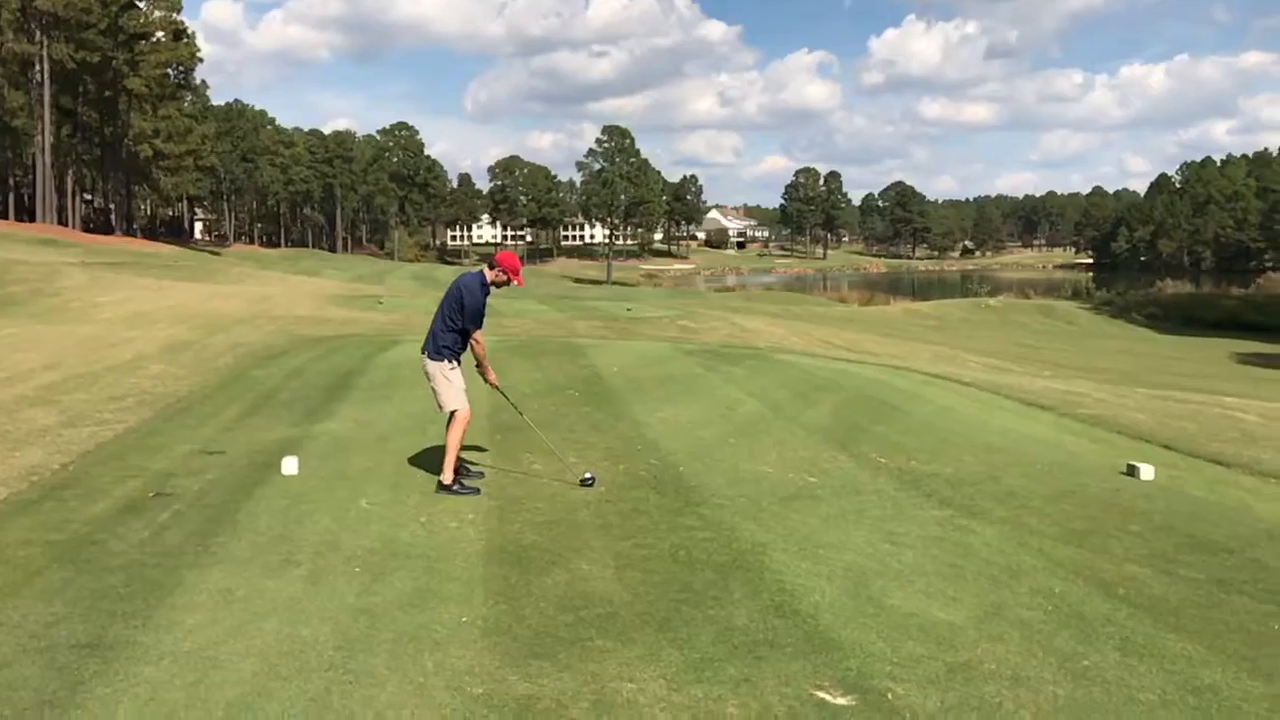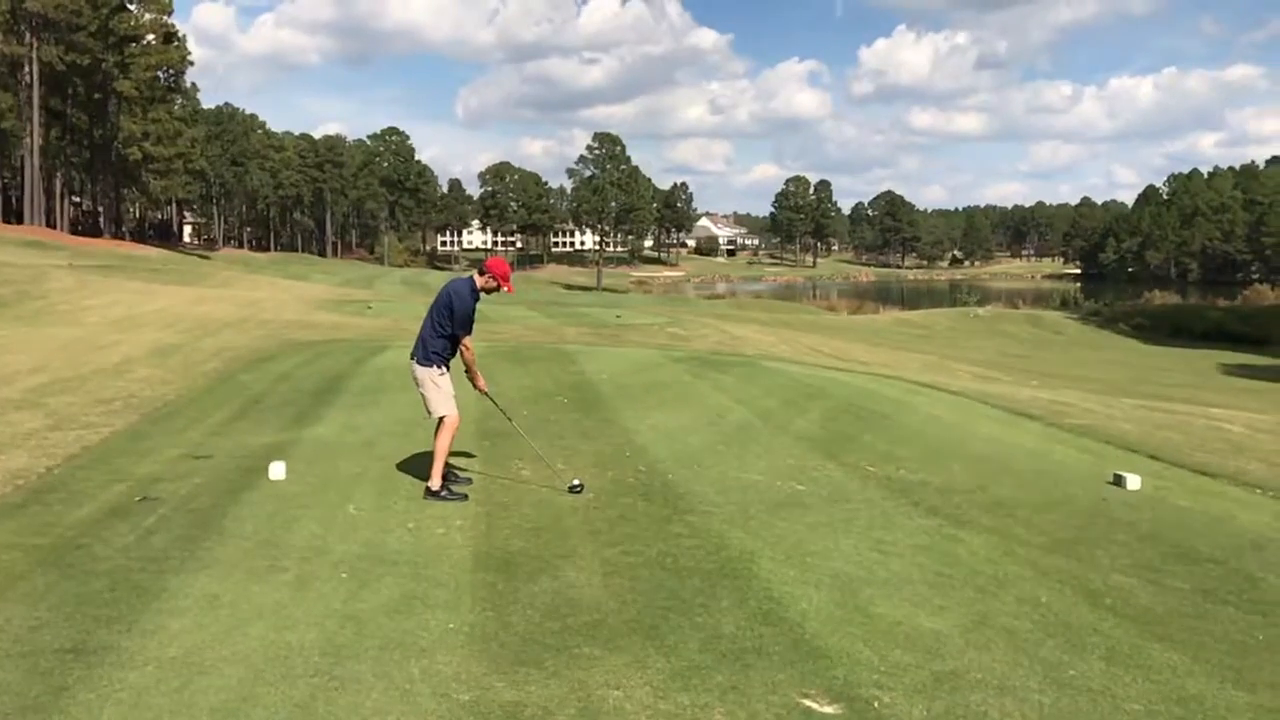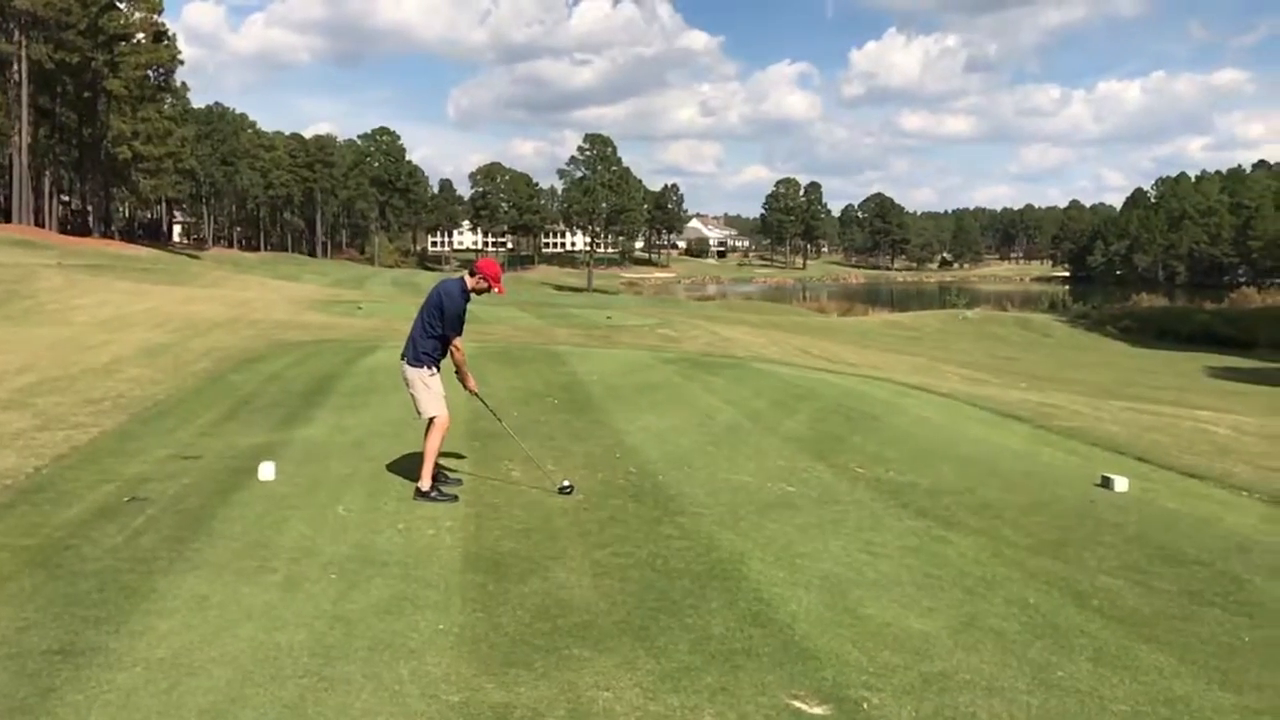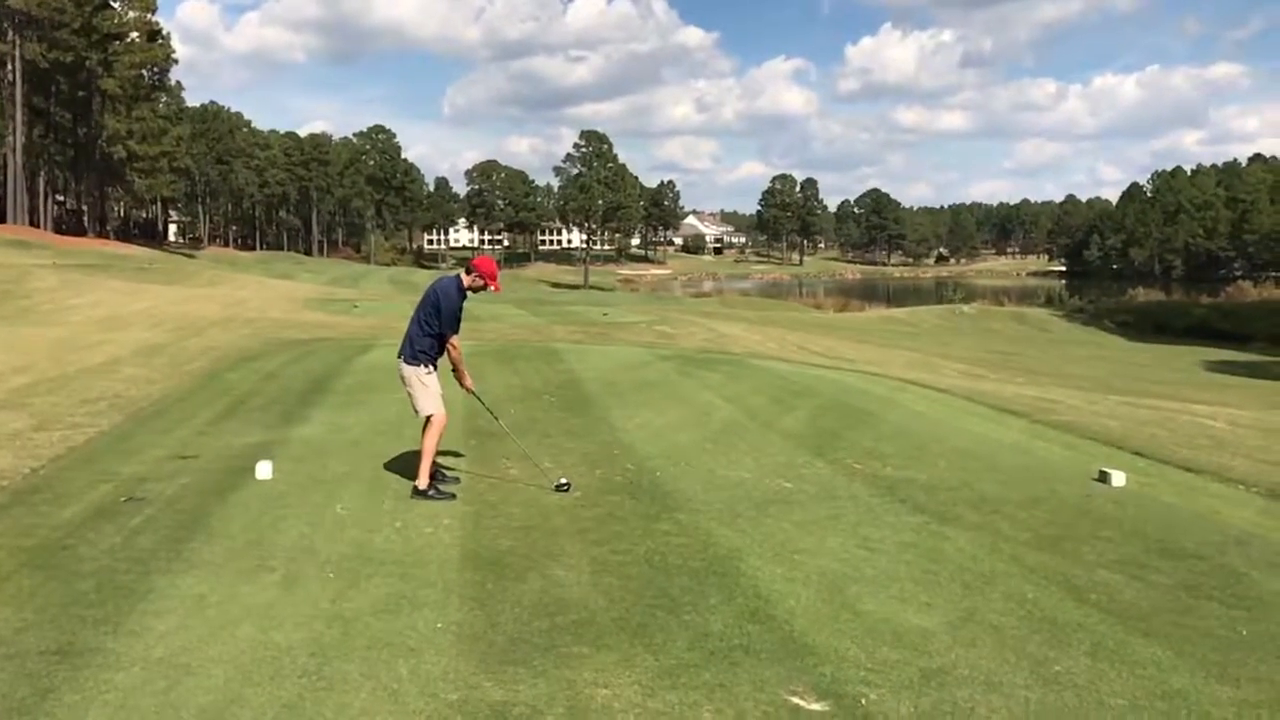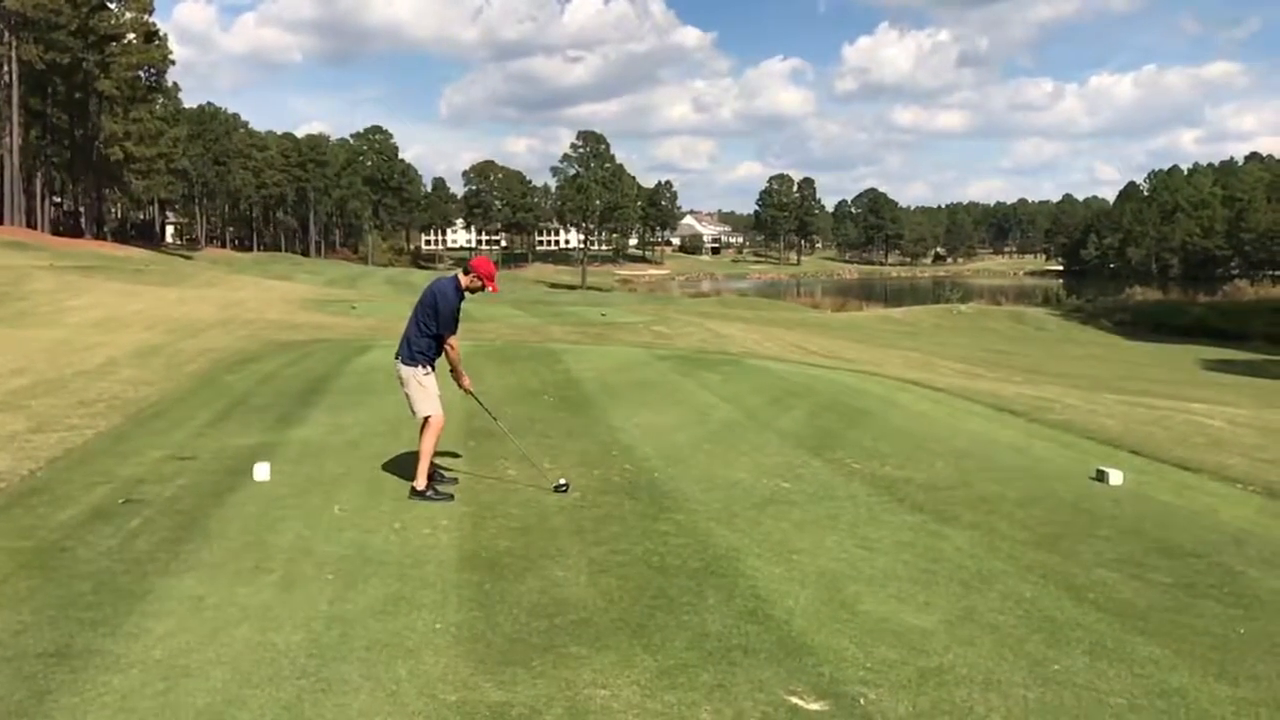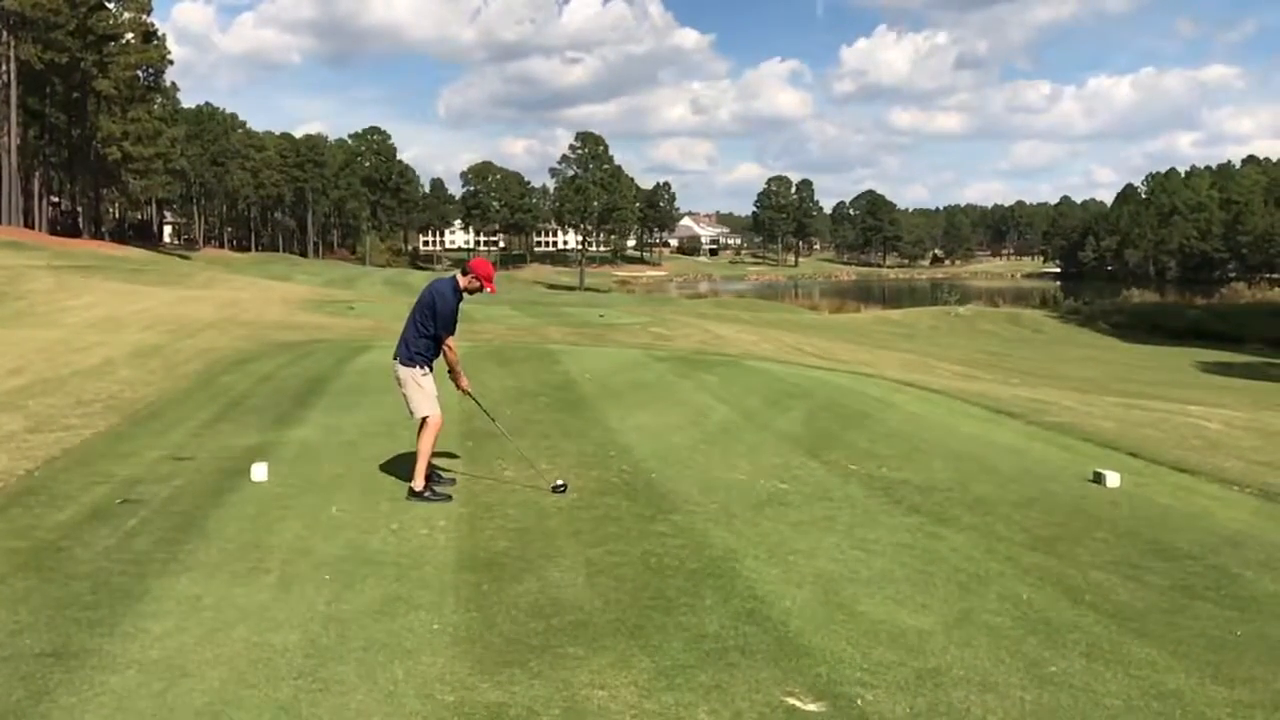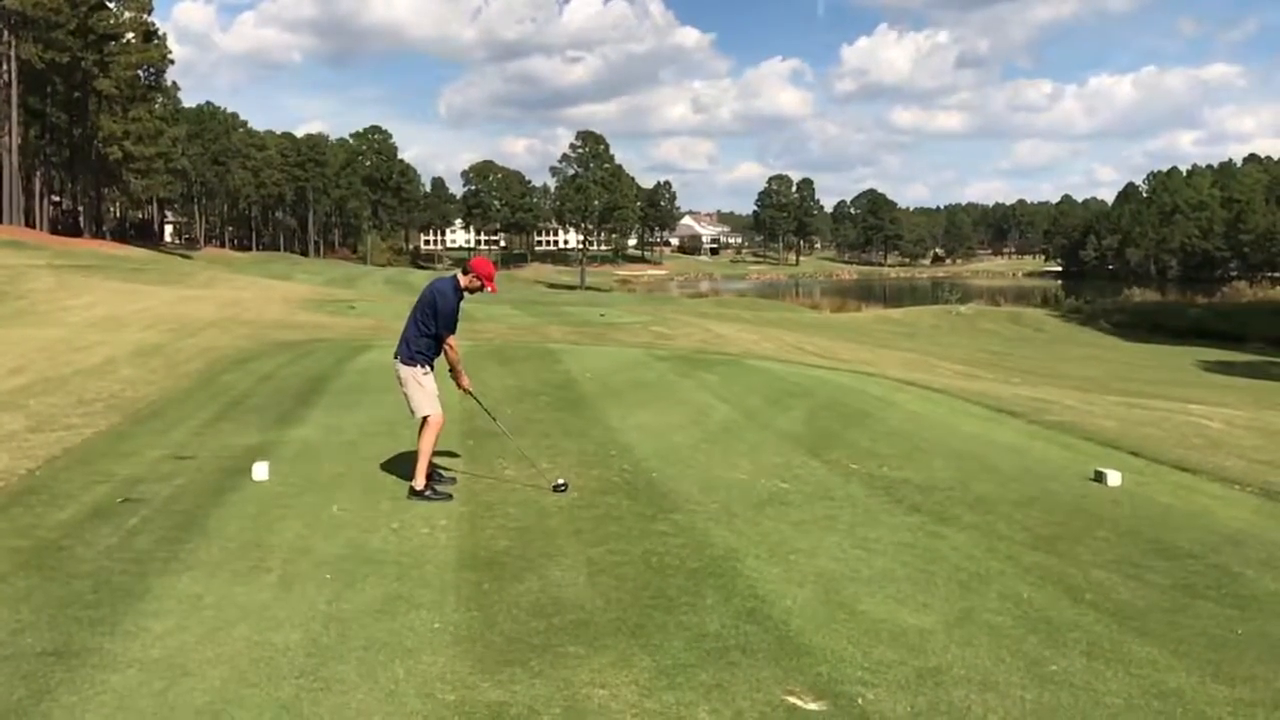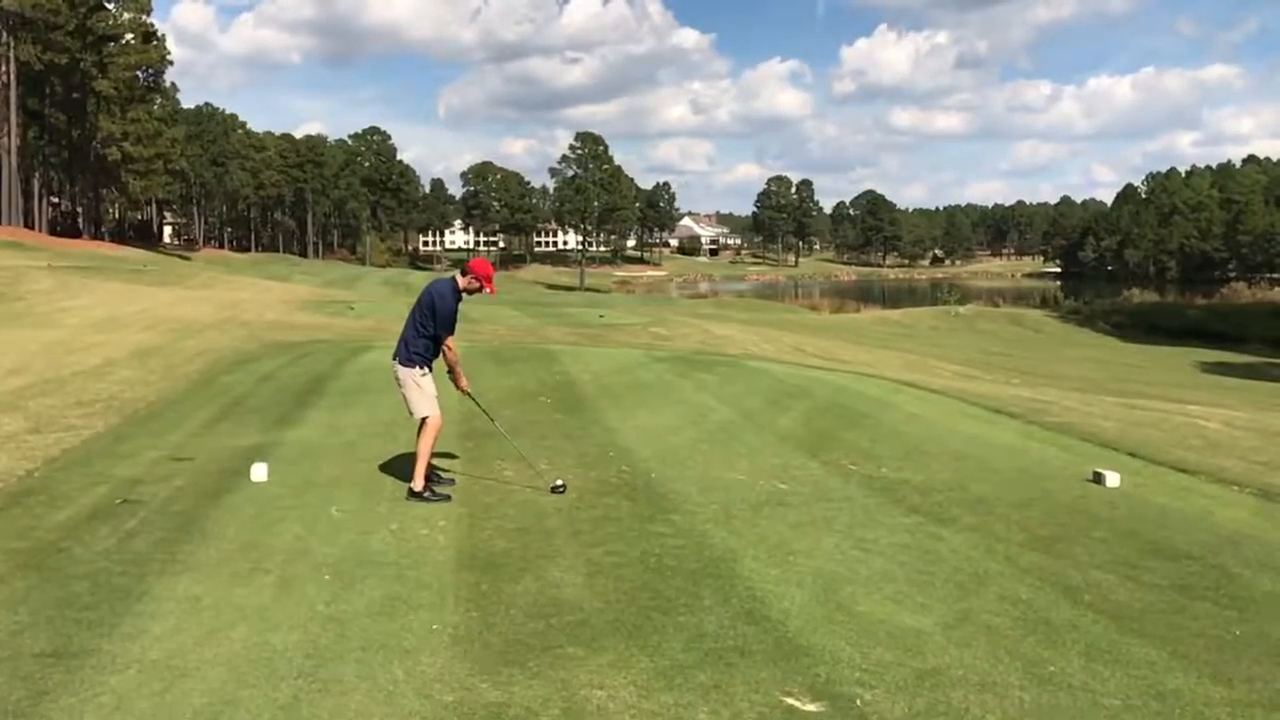
dt=0.2s
person 1, frame 1
left shoulder: (472, 280)
right shoulder: (474, 290)
right elbow: (475, 339)
left wrist: (482, 365)
right wrist: (486, 370)
left hip: (444, 354)
right hip: (441, 357)
left knee: (457, 412)
right knee: (462, 414)
left ankle: (453, 465)
right ankle: (447, 479)
person 1, frame 2
left shoulder: (462, 286)
right shoulder: (464, 296)
right elbow: (464, 345)
left wrist: (471, 371)
right wrist: (475, 376)
left hip: (433, 360)
right hip: (430, 363)
left knee: (446, 417)
right knee: (451, 419)
left ankle: (441, 470)
right ankle: (435, 485)
person 1, frame 3
left shoulder: (452, 287)
right shoulder: (454, 296)
right elbow: (454, 345)
left wrist: (462, 372)
right wrist: (466, 377)
left hip: (423, 360)
right hip: (421, 364)
left knee: (435, 418)
right knee: (440, 420)
left ankle: (431, 471)
right ankle: (424, 486)
person 1, frame 4
left shoulder: (449, 285)
right shoulder: (450, 294)
right elbow: (451, 343)
left wrist: (459, 370)
right wrist: (463, 375)
left hip: (421, 359)
right hip: (417, 362)
left knee: (433, 417)
right knee: (438, 419)
left ankle: (429, 470)
right ankle: (422, 484)
person 1, frame 5
left shoulder: (446, 285)
right shoulder: (448, 295)
right elbow: (449, 344)
left wrist: (456, 371)
right wrist: (461, 376)
left hip: (418, 360)
right hip: (415, 363)
left knee: (431, 417)
right knee: (435, 419)
left ankle: (427, 470)
right ankle: (420, 485)
person 1, frame 6
left shoulder: (445, 286)
right shoulder: (447, 296)
right elbow: (447, 344)
left wrist: (454, 372)
right wrist: (459, 376)
left hip: (416, 360)
right hip: (413, 363)
left knee: (429, 418)
right knee: (433, 420)
left ankle: (425, 471)
right ankle: (418, 486)
person 1, frame 7
left shoulder: (445, 286)
right shoulder: (447, 295)
right elbow: (448, 344)
left wrist: (456, 371)
right wrist: (460, 375)
left hip: (417, 359)
right hip: (414, 363)
left knee: (429, 417)
right knee: (434, 419)
left ankle: (426, 470)
right ankle: (419, 485)
person 1, frame 8
left shoulder: (444, 287)
right shoulder: (446, 296)
right elbow: (446, 345)
left wrist: (454, 372)
right wrist: (459, 376)
left hip: (415, 361)
right hip: (413, 364)
left knee: (428, 419)
right knee: (433, 421)
left ankle: (425, 472)
right ankle: (417, 486)
